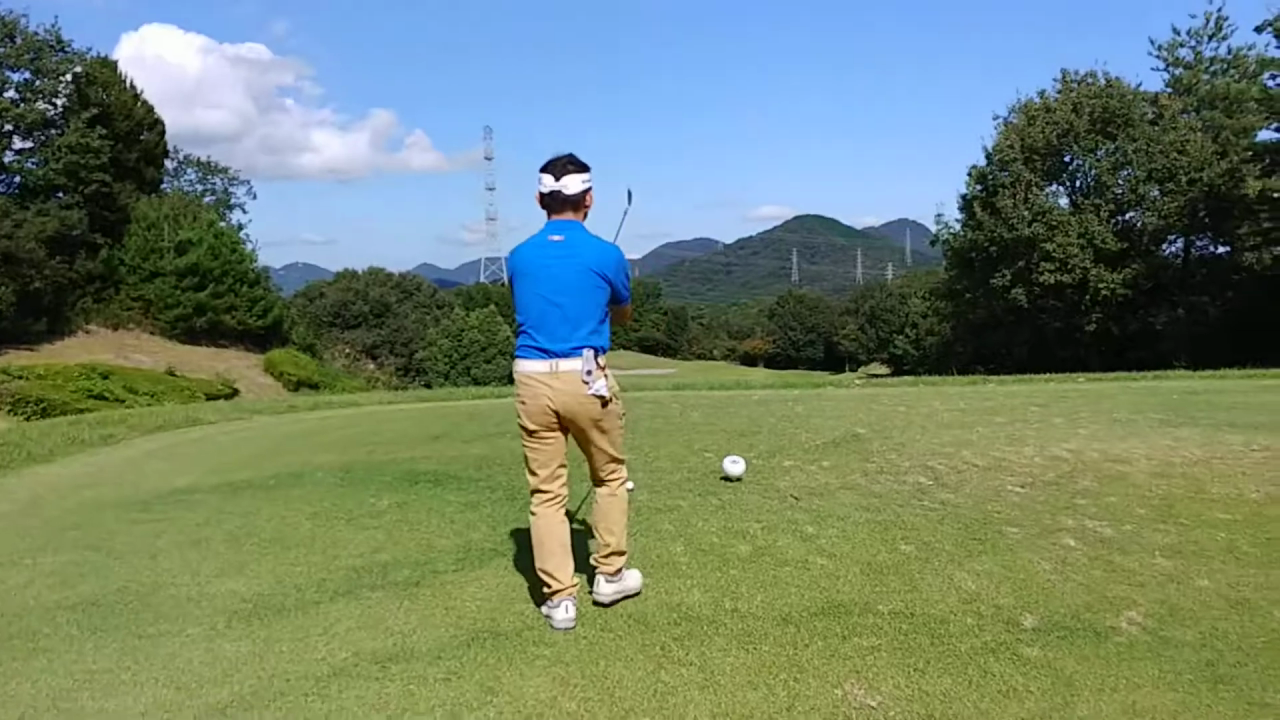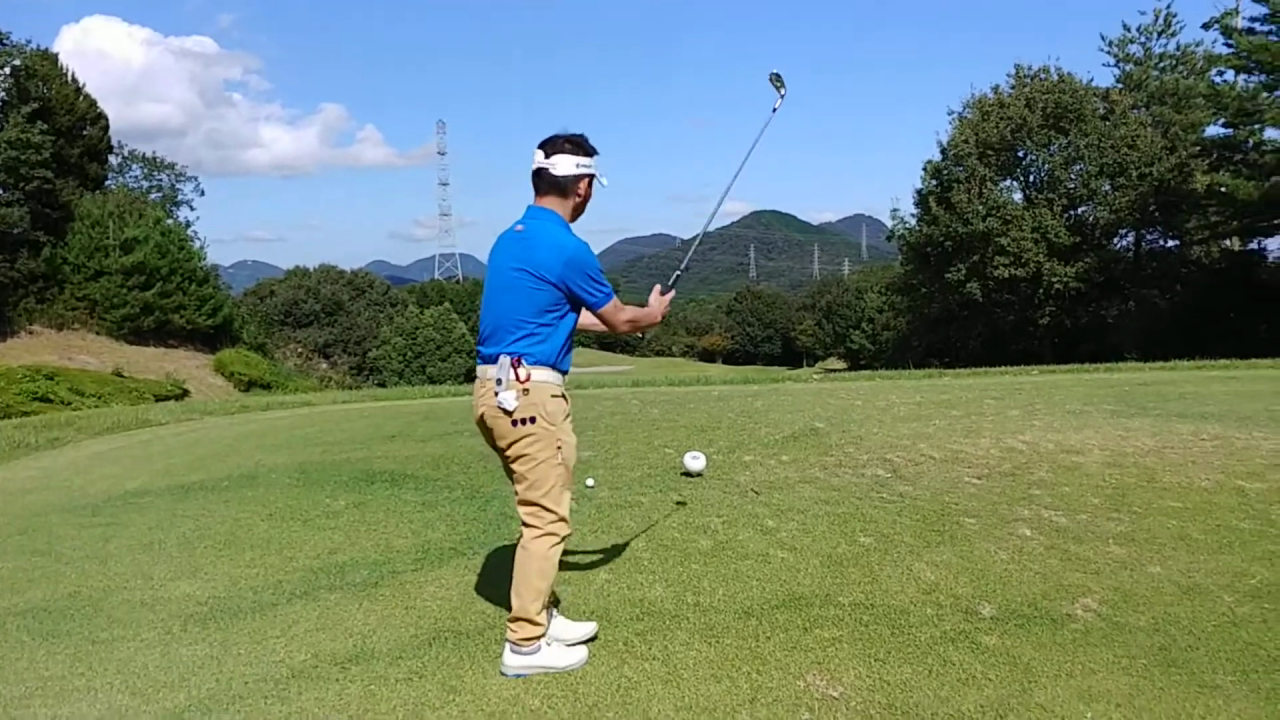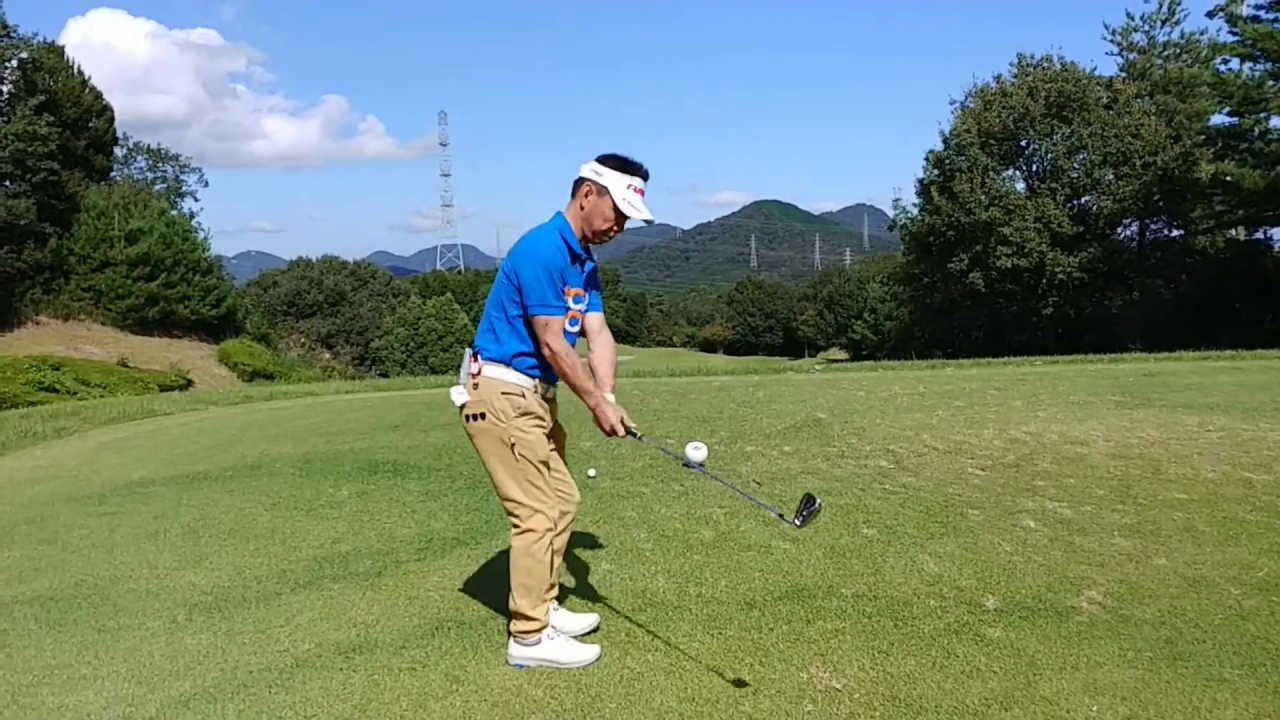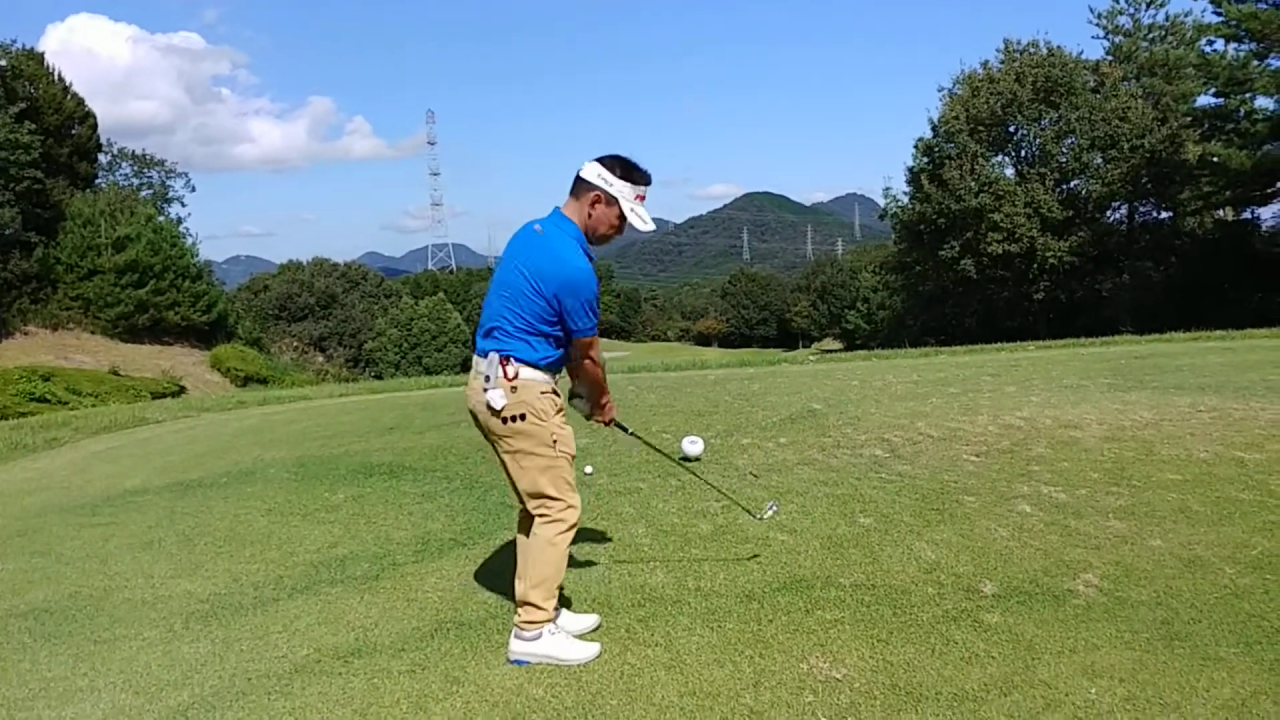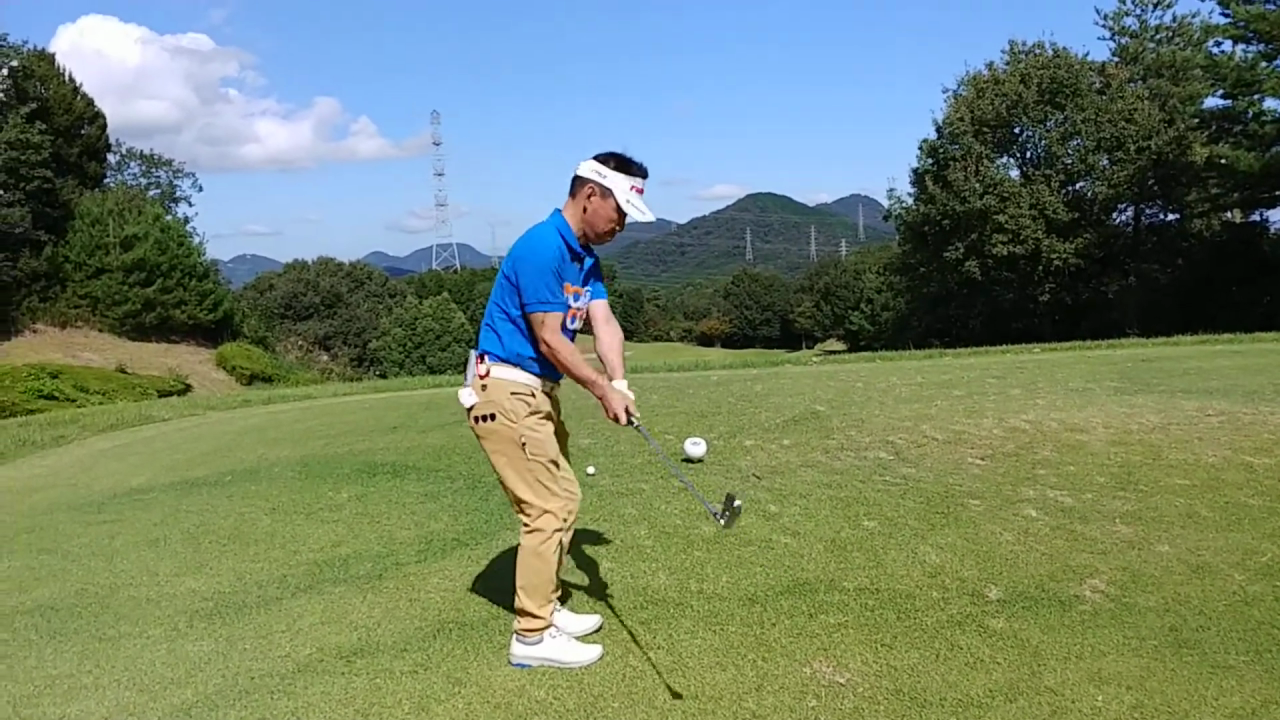
dt=1s
person 1, frame 1
left shoulder: (518, 257)
right shoulder: (607, 255)
right elbow: (622, 315)
left hip: (533, 381)
right hip: (587, 380)
left knee: (546, 493)
right knee: (610, 476)
left ankle: (559, 598)
right ankle: (610, 574)
person 1, frame 2
left shoulder: (508, 240)
right shoulder: (566, 250)
right elbow: (620, 320)
left wrist: (630, 317)
right wrist: (652, 313)
left hip: (494, 390)
right hip: (531, 393)
left knee: (537, 512)
right knee: (546, 519)
left ankle: (537, 617)
right ankle: (525, 644)
person 1, frame 3
left shoulder: (583, 261)
right shoulder: (543, 248)
left elbow: (598, 333)
right elbow: (551, 342)
left wrist: (607, 396)
right wrist: (597, 404)
left hip: (530, 394)
right hip: (502, 393)
left knee: (561, 502)
right knee: (535, 513)
left ankle: (543, 607)
right ankle: (529, 636)
person 1, frame 4
left shoulder: (534, 234)
right shoulder: (570, 263)
right elbow: (587, 354)
left wrist: (587, 391)
right wrist: (602, 400)
left hip: (500, 385)
right hip: (522, 390)
left knee: (540, 504)
right knee: (558, 508)
left ankle: (540, 608)
right ankle: (531, 632)
person 1, frame 5
left shoulder: (585, 259)
right shoulder: (543, 247)
left elbow: (604, 324)
right elbow: (549, 339)
left wrist: (619, 384)
right wrist: (602, 389)
left hip: (528, 392)
right hip: (505, 391)
left knee: (561, 503)
right knee: (545, 511)
left ankle: (544, 608)
right ankle: (532, 636)
